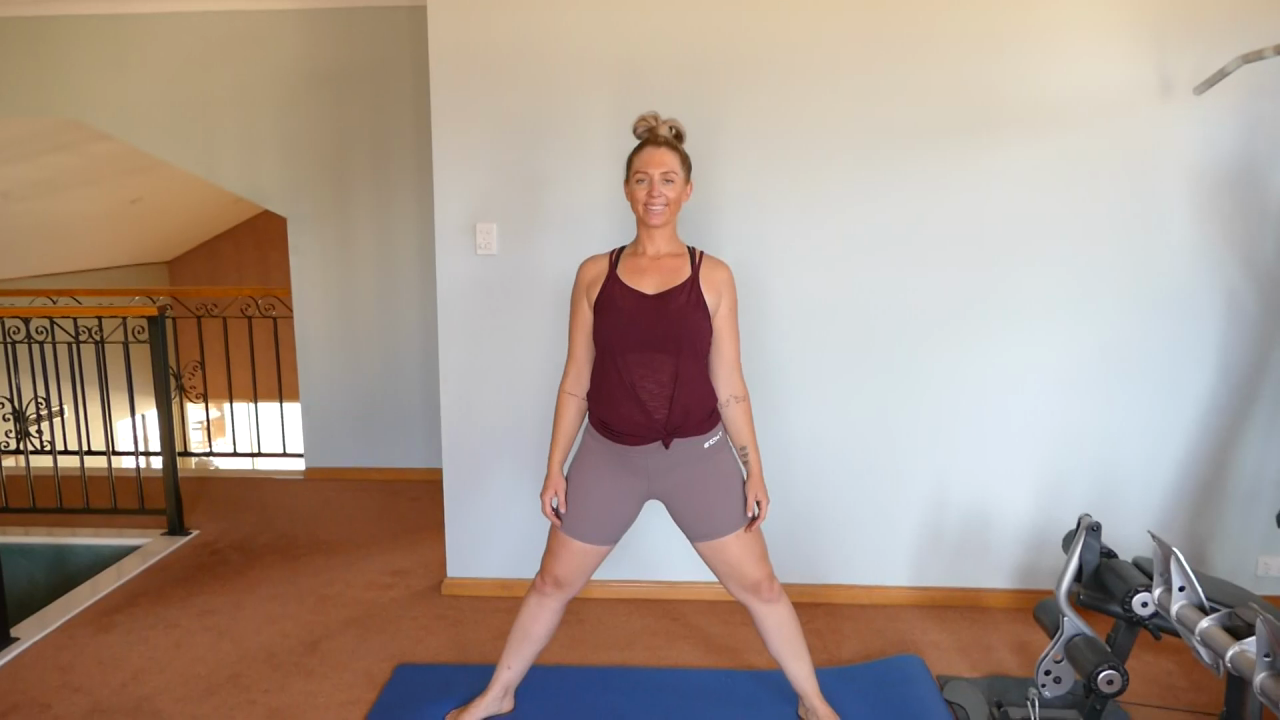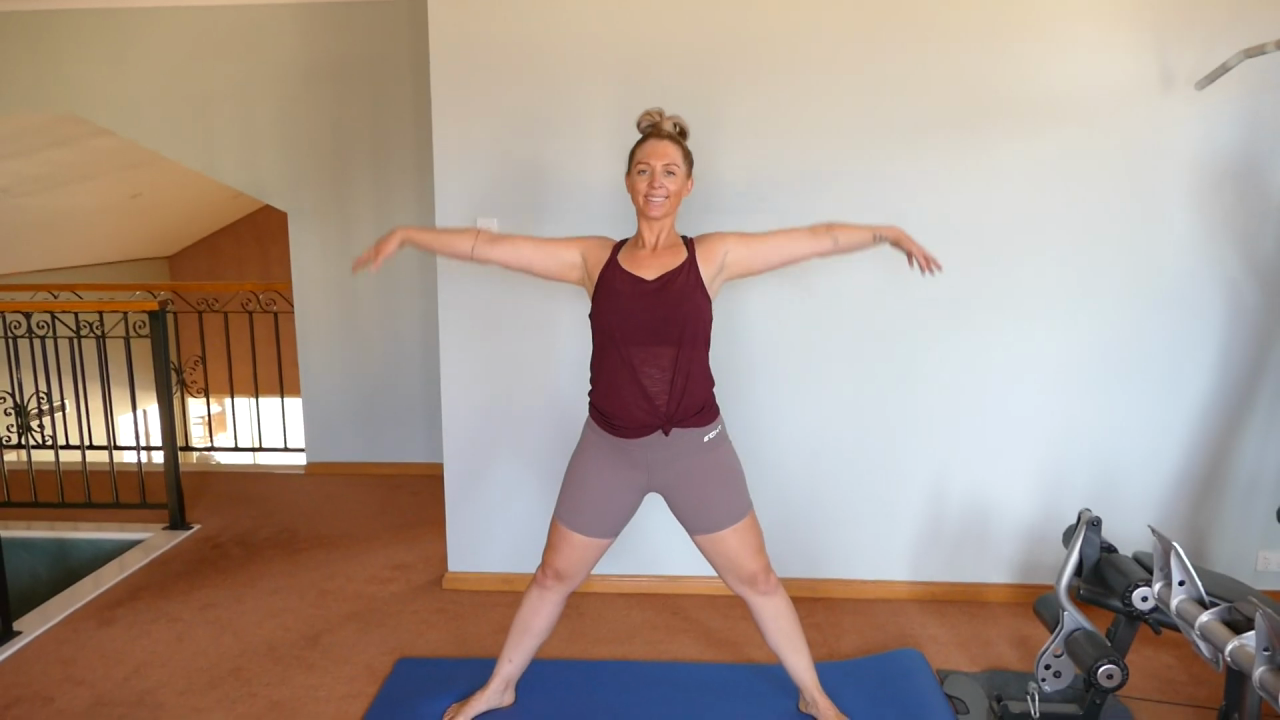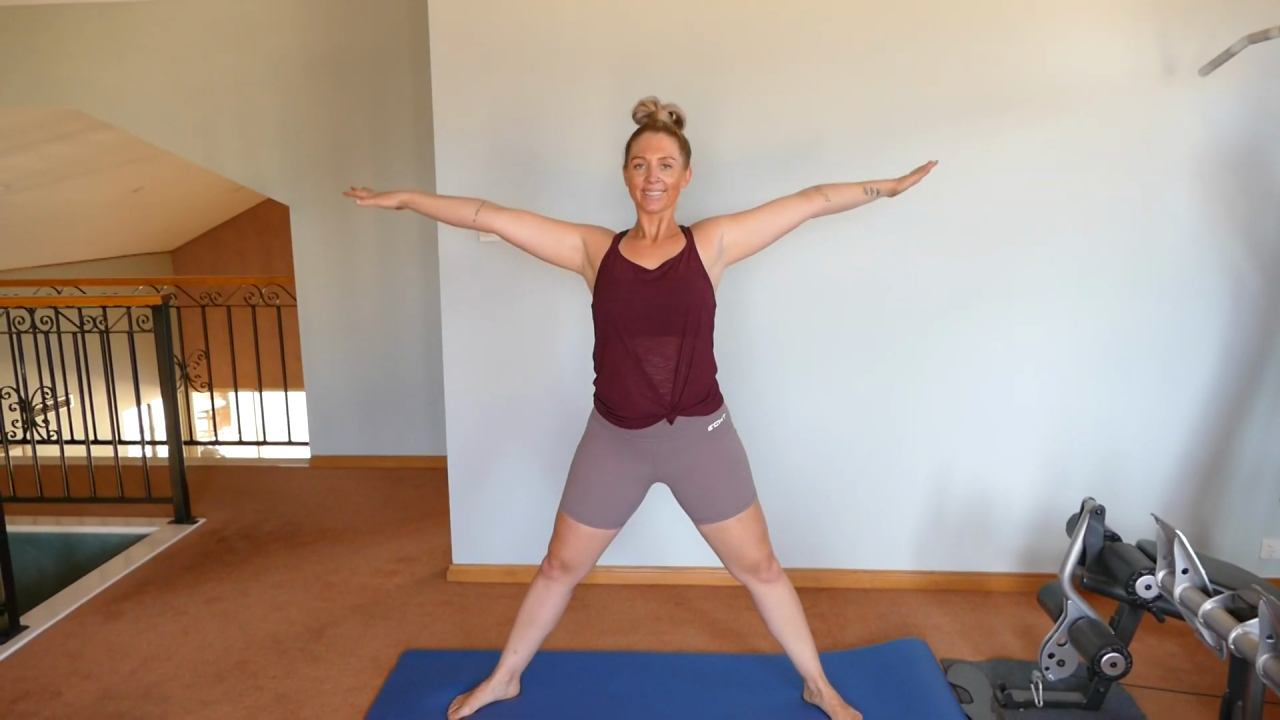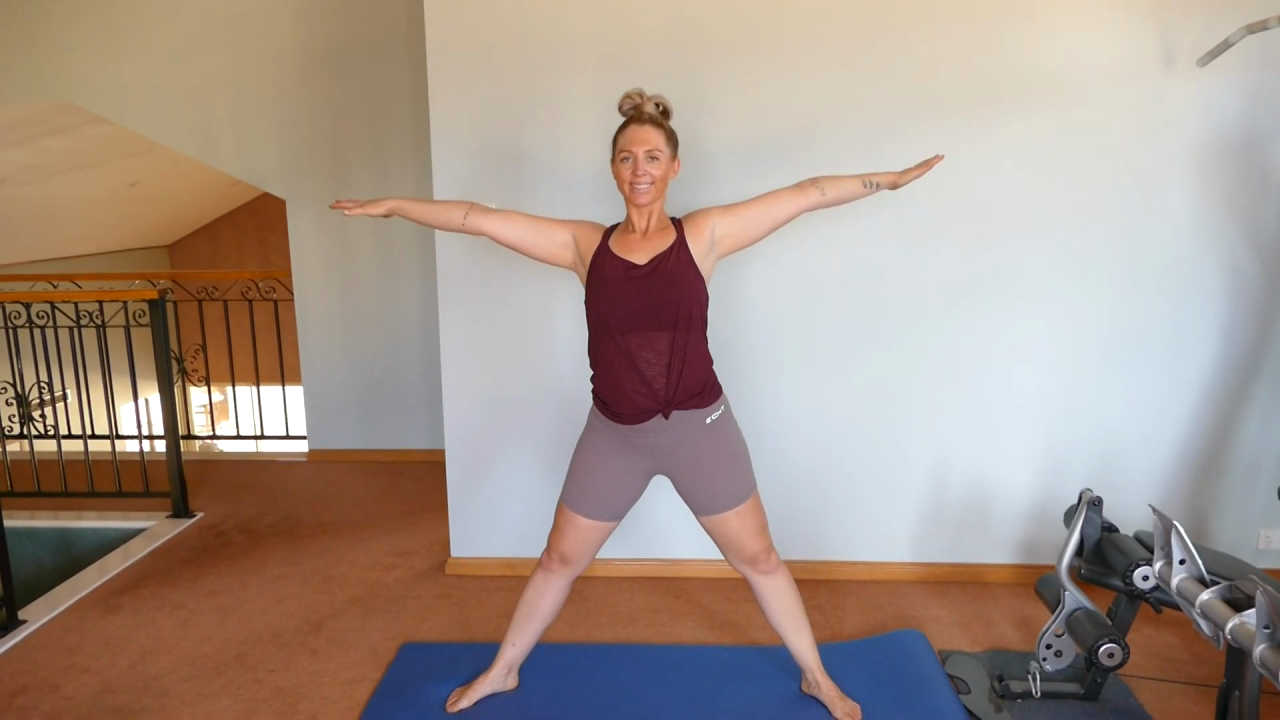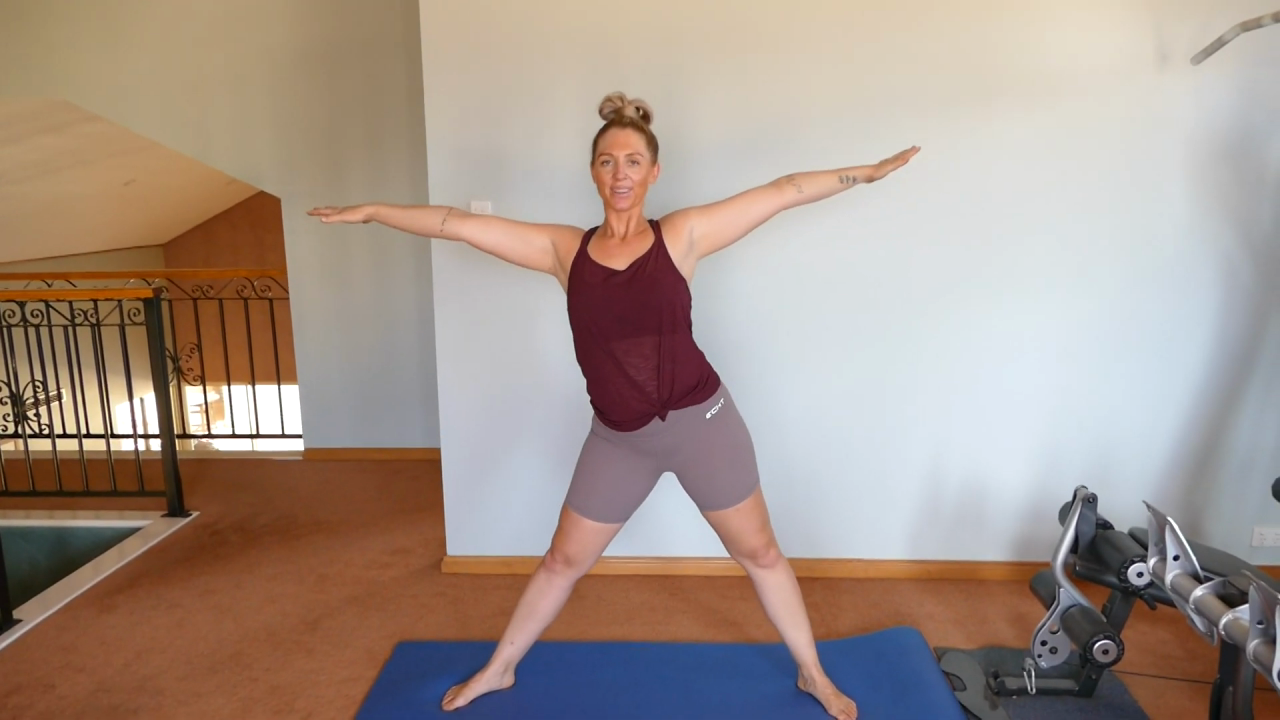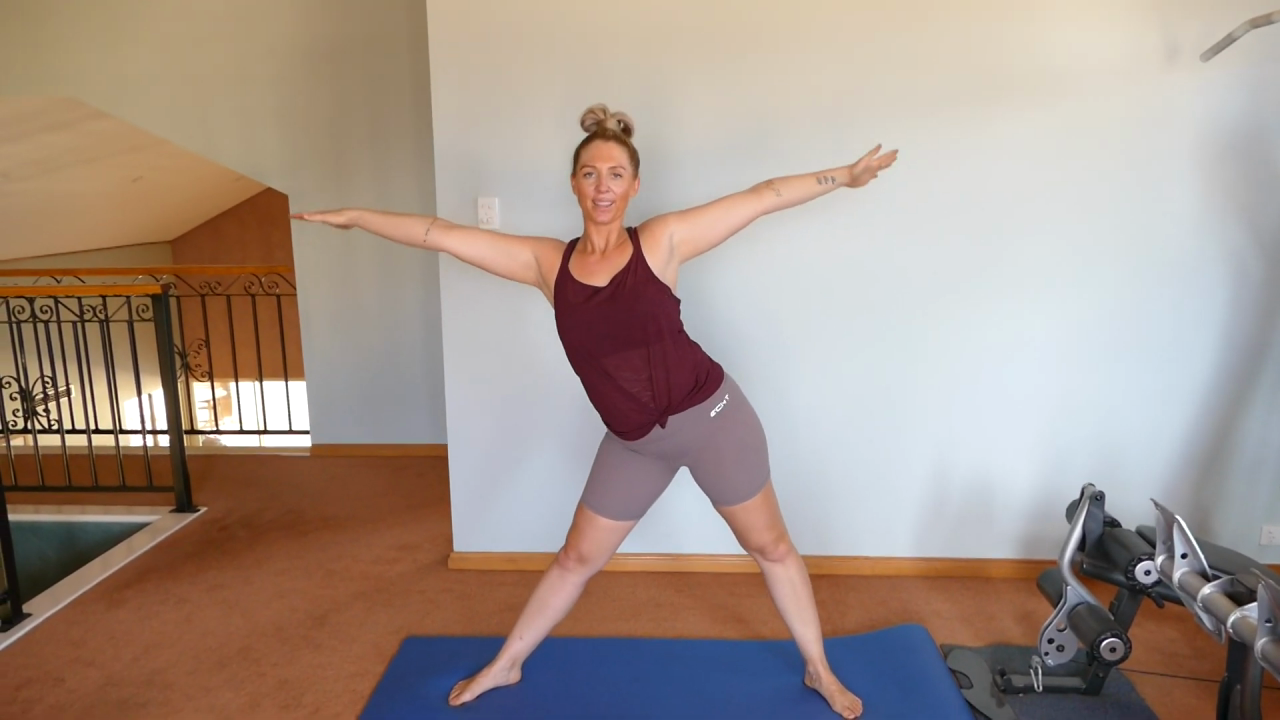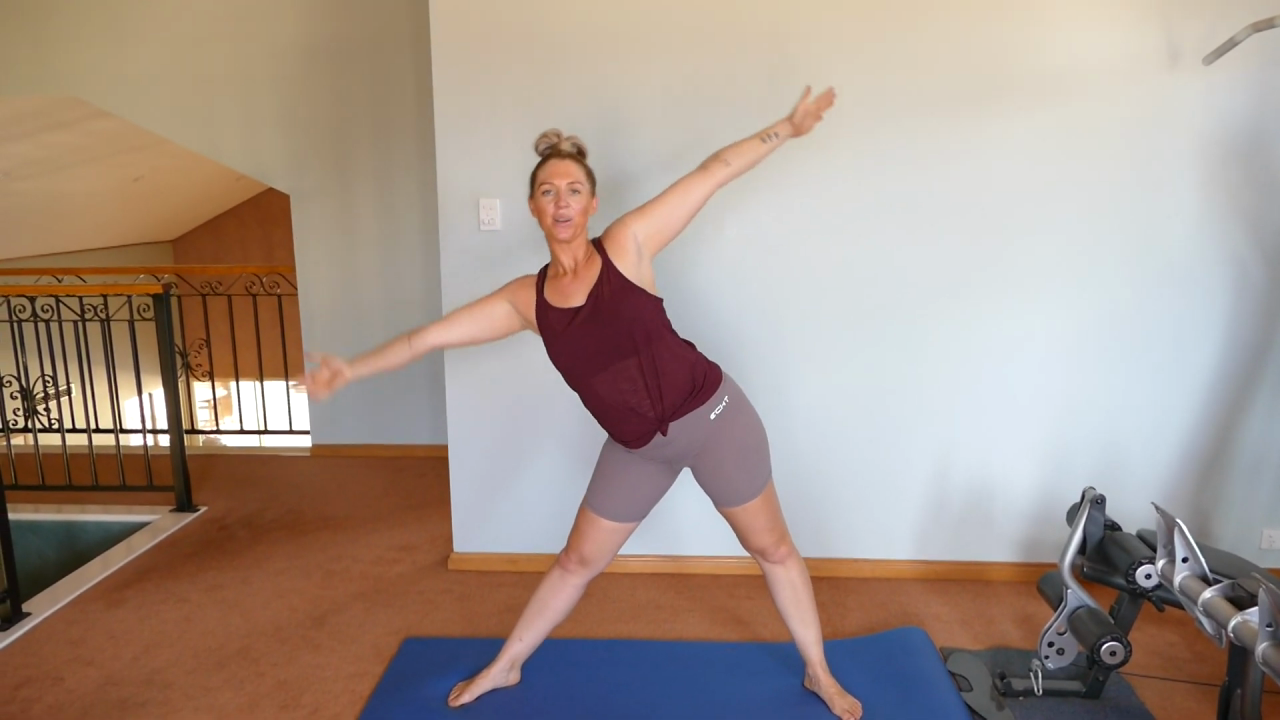
dt=0.5s
person 1, frame 1
left shoulder: (713, 276)
right shoulder: (594, 274)
left elbow: (730, 381)
right elbow: (575, 379)
left wrist: (755, 468)
right wrist: (553, 466)
left hip: (697, 455)
right hip: (608, 455)
left knee: (759, 586)
right knee: (553, 583)
person 1, frame 2
left shoulder: (712, 257)
right shoulder: (594, 258)
left elbow: (815, 240)
right elbow: (491, 246)
left wrist: (887, 233)
right wrist: (406, 235)
left hip: (696, 446)
right hip: (609, 448)
left knee: (756, 579)
right knee: (554, 577)
person 1, frame 3
left shoulder: (712, 243)
right shoulder: (593, 249)
left elbow: (811, 201)
right elbow: (490, 216)
left wrist: (887, 186)
right wrist: (402, 198)
left hip: (701, 437)
right hip: (614, 439)
left knee: (760, 568)
right knee: (560, 568)
person 1, frame 4
left shoulder: (702, 235)
right shoulder: (584, 243)
left elbow: (805, 194)
right elbow: (480, 218)
left wrist: (887, 179)
right wrist: (390, 206)
left hip: (699, 429)
right hip: (613, 435)
left knee: (758, 558)
right knee: (559, 559)
person 1, frame 5
left shoulder: (681, 235)
right shoulder: (564, 249)
left elbow: (783, 192)
right elbow: (458, 224)
left wrist: (865, 173)
right wrist: (370, 211)
left hip: (701, 422)
right hip: (618, 438)
left knee: (759, 552)
right knee: (564, 560)
right ankle: (498, 669)
person 1, frame 6
left shoulder: (660, 241)
right shoulder: (548, 262)
left elbow: (761, 197)
right elbow: (442, 234)
left wrist: (843, 175)
right wrist: (353, 216)
left hip: (710, 417)
right hip: (633, 441)
left knee: (770, 546)
right knee: (577, 557)
left ankle: (819, 669)
right ankle: (506, 665)
person 1, frame 7
left shoulder: (624, 247)
right shoulder: (525, 298)
left elbow: (706, 178)
right elbow: (434, 335)
left wrist: (784, 129)
right wrist: (355, 368)
left hip: (710, 415)
right hip: (634, 446)
left knee: (772, 548)
right knee: (577, 560)
right ankle: (504, 666)
